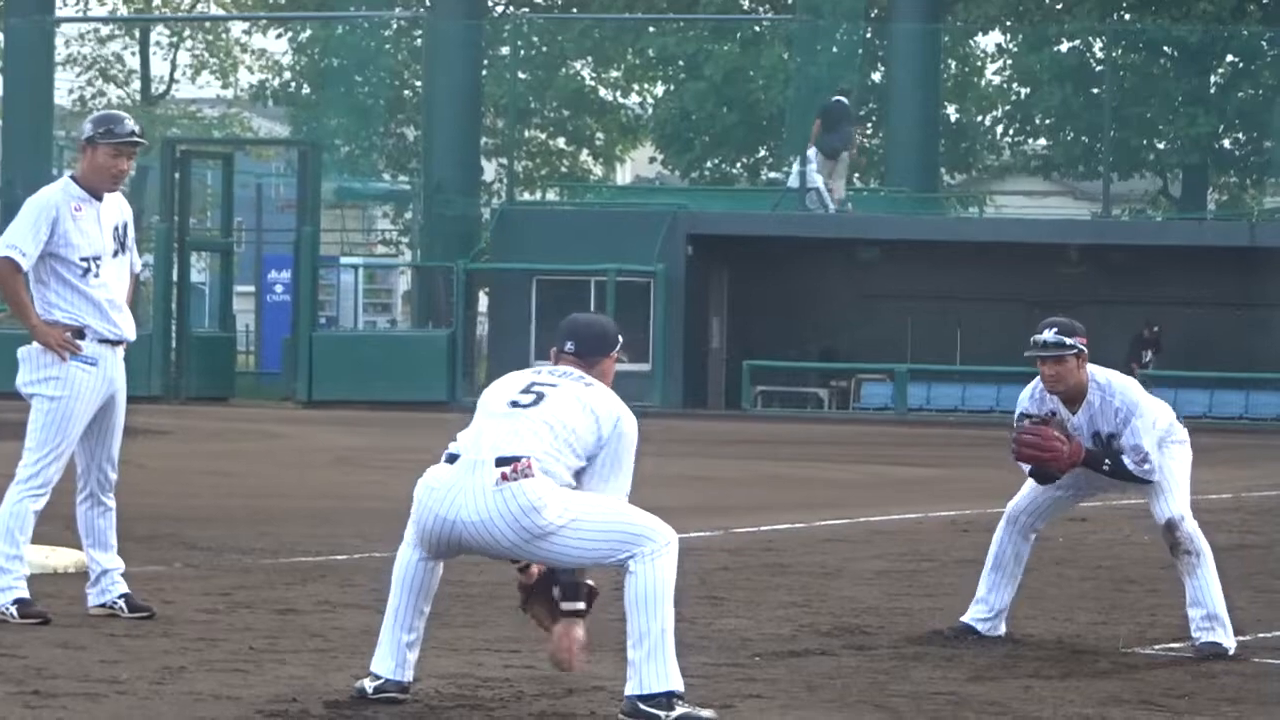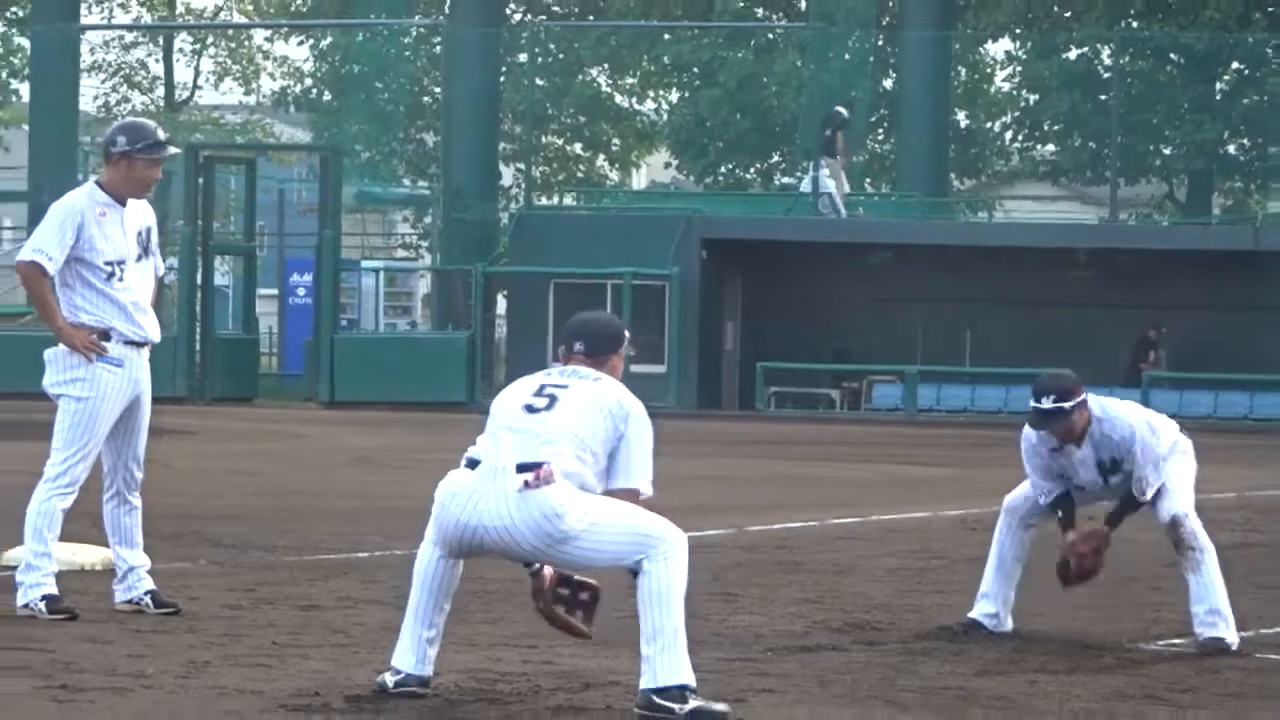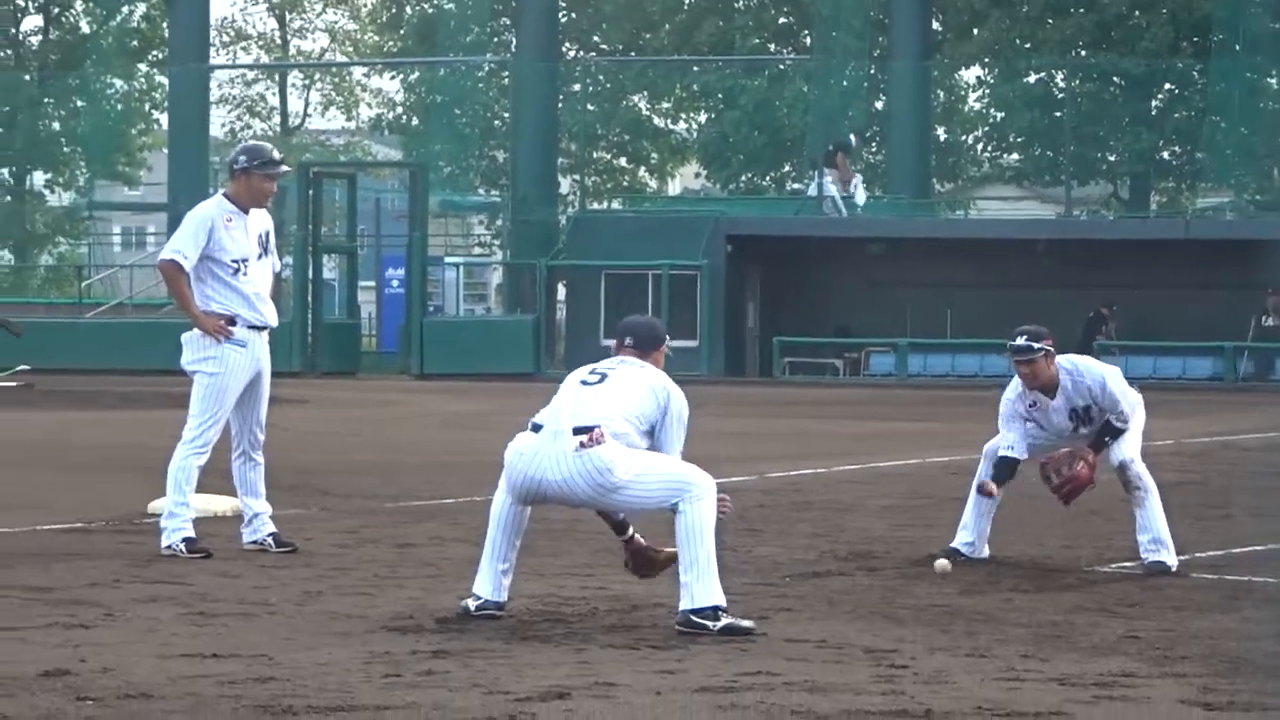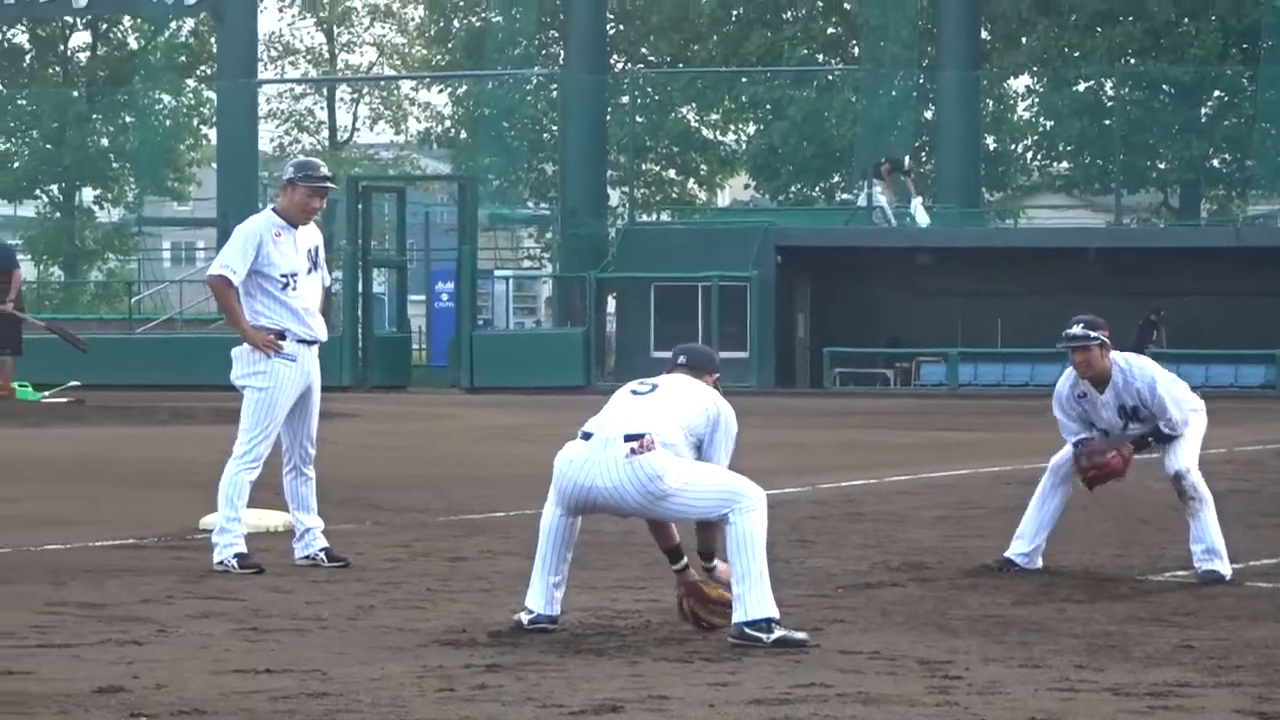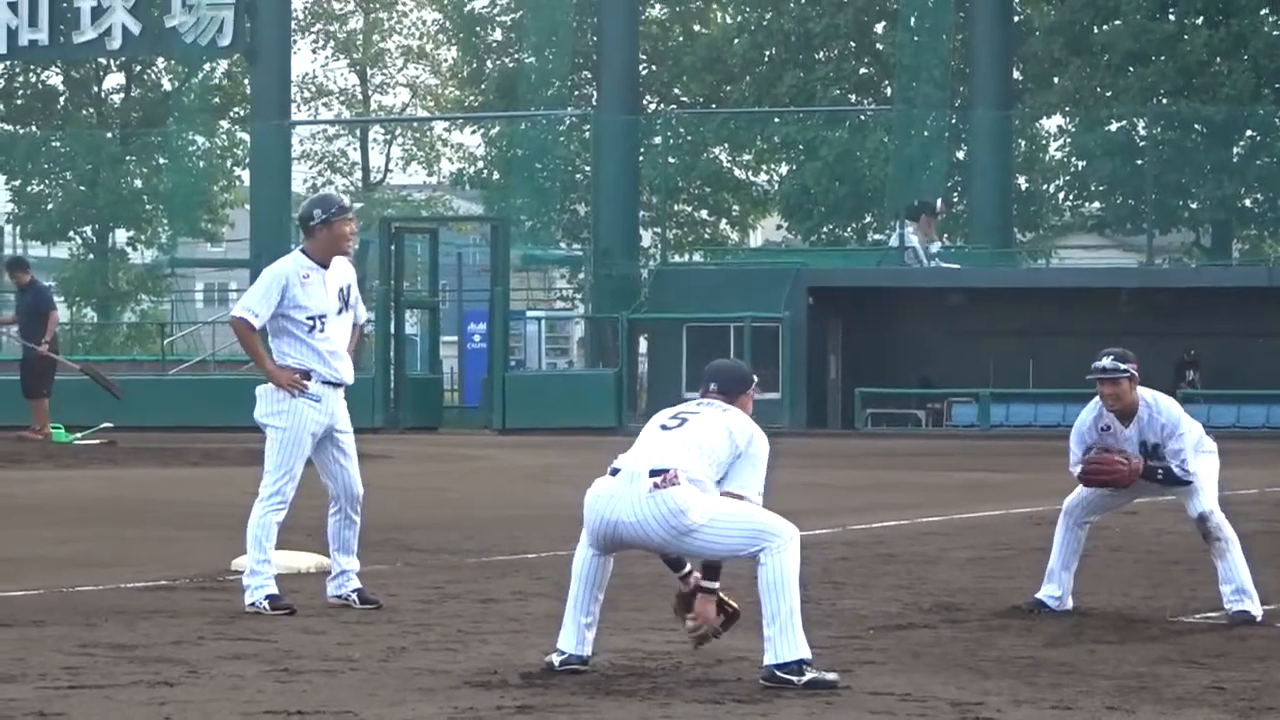
dt=0.7s
person 1, frame 1
left shoulder: (119, 207)
right shoulder: (51, 202)
left hip: (112, 358)
right hip: (70, 359)
left knee: (101, 482)
left ankle: (107, 587)
person 1, frame 2
left shoulder: (143, 212)
right shoulder: (77, 207)
right elbow: (30, 264)
right wrist: (62, 328)
left hip: (137, 360)
right hip: (96, 362)
left knee: (127, 480)
right knee: (64, 476)
left ankle: (134, 584)
right ankle: (34, 587)
person 1, frame 3
left shoulder: (263, 219)
right shoulder: (208, 215)
right elbow: (169, 263)
right wrist: (197, 317)
left hip: (259, 342)
right hip: (224, 343)
left knee: (251, 442)
right knee: (198, 438)
left ankle: (257, 528)
right ankle: (176, 531)
person 1, frame 4
left shoulder: (312, 234)
right shoulder: (256, 229)
right elbow: (218, 278)
right wrist: (246, 330)
left hip: (309, 356)
right hip: (274, 358)
left knee: (302, 456)
right knee: (249, 453)
left ankle: (310, 542)
right ankle: (228, 546)
person 1, frame 5
left shoulder: (344, 271)
right shoulder: (284, 272)
right elbow: (241, 320)
right wrist: (271, 371)
left hip: (335, 397)
right hip: (298, 398)
left knee: (349, 494)
right knee: (276, 496)
left ankle: (344, 582)
right ankle: (259, 589)
person 2, frame 1
left shoulder: (505, 382)
right shoulder: (613, 410)
right elbow: (585, 519)
left wrist: (522, 559)
right wrist: (571, 614)
left hip: (442, 494)
right hip: (514, 500)
left knee: (421, 542)
right knee: (654, 543)
left ankle: (388, 673)
person 2, frame 2
left shoulder: (517, 388)
right shoulder: (624, 403)
right elbow: (625, 502)
left wrist: (532, 562)
right wrist: (641, 563)
left hip: (464, 500)
right hip: (536, 506)
left knee: (441, 539)
right knee: (666, 543)
left ankle: (409, 669)
person 2, frame 3
left shoulder: (580, 373)
right shoulder: (665, 386)
right elbow: (666, 470)
right wrist: (697, 501)
left hip: (530, 457)
right hip: (590, 462)
left knee: (512, 487)
right knee: (698, 487)
left ankle: (487, 596)
right ankle: (701, 610)
person 2, frame 4
left shoulder: (630, 388)
right shoulder: (716, 402)
right elbow: (707, 493)
left wrist: (681, 564)
left hip: (578, 465)
right hip: (639, 468)
left knee: (562, 499)
right knee: (747, 499)
left ankle: (540, 610)
right ankle: (754, 622)
person 2, frame 5
left shoulder: (665, 415)
right shoulder: (747, 430)
right elbow: (729, 509)
left wrist: (683, 572)
right wrist: (709, 588)
left hip: (606, 499)
right hip: (665, 503)
left knee: (595, 542)
right knee: (780, 537)
left ankle: (571, 651)
right ankle: (786, 665)
person 3, frame 1
left shoulder: (1123, 395)
right shoulder: (1032, 400)
left elbow: (1144, 469)
right elbow: (1038, 472)
left wrist: (1081, 457)
right wrist: (1054, 463)
left hip: (1158, 445)
right hip: (1085, 456)
left knee: (1175, 520)
right knee: (1019, 513)
person 3, frame 2
left shoulder: (1124, 424)
right shoulder: (1035, 437)
left elbow: (1145, 487)
right elbow: (1049, 489)
left wrist: (1109, 527)
right wrist: (1068, 531)
left hip: (1155, 462)
right hip: (1087, 473)
left knee: (1179, 518)
right knee: (1016, 508)
person 3, frame 3
left shoulder: (1091, 374)
right shoulder: (1014, 397)
left elbow: (1123, 414)
right elbow: (1012, 452)
left wrist: (1091, 453)
right wrist: (995, 483)
left hip: (1115, 416)
right hip: (1053, 427)
left knee: (1127, 462)
right knee: (993, 453)
left ankle: (1159, 554)
right ankle: (969, 545)
person 3, frame 4
left shoulder: (1142, 374)
right shoulder: (1067, 387)
left elbow: (1176, 423)
right elbow: (1078, 435)
left wrist: (1131, 448)
left hip: (1180, 417)
right hip: (1114, 431)
left knee: (1181, 470)
right knee: (1060, 468)
left ankle: (1212, 562)
right ankle: (1023, 555)
person 3, frame 5
left shoulder: (1166, 412)
right shoulder: (1090, 417)
left elbow: (1186, 473)
right elbow: (1081, 470)
left wrist: (1140, 469)
left hip: (1191, 458)
left knee: (1206, 513)
right knee: (1073, 509)
left ankle: (1243, 603)
right ankle: (1054, 596)
